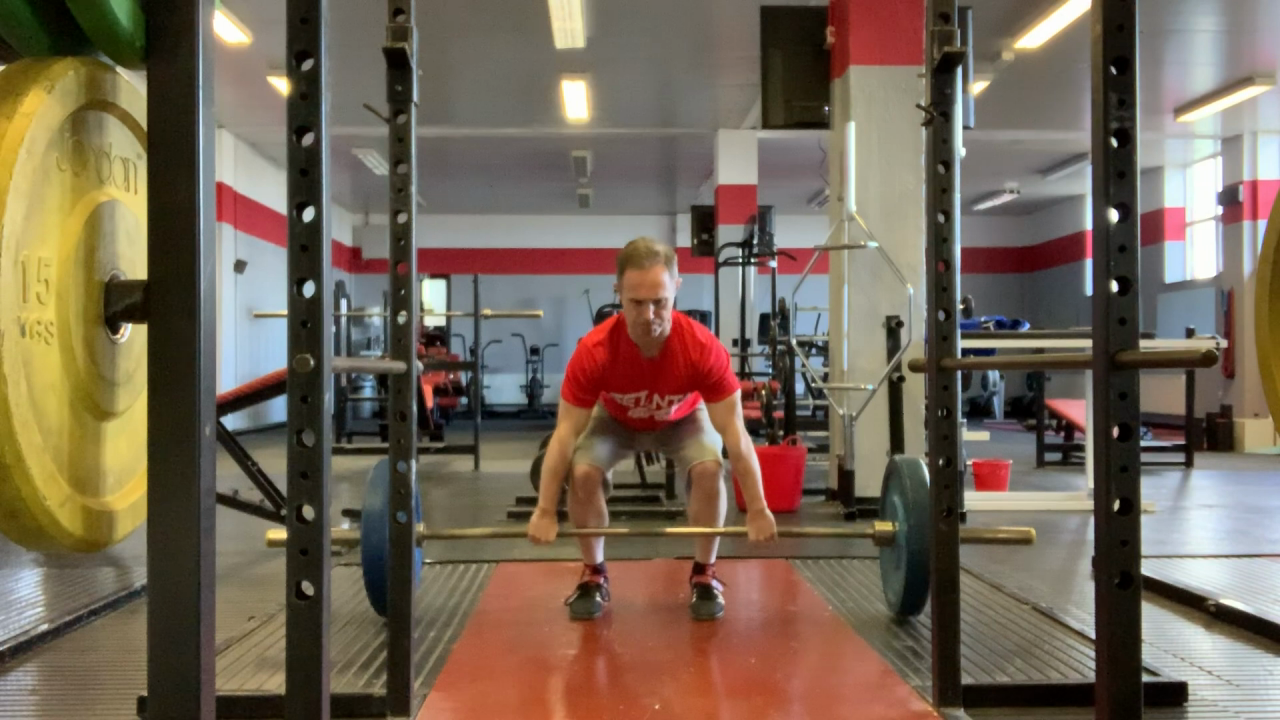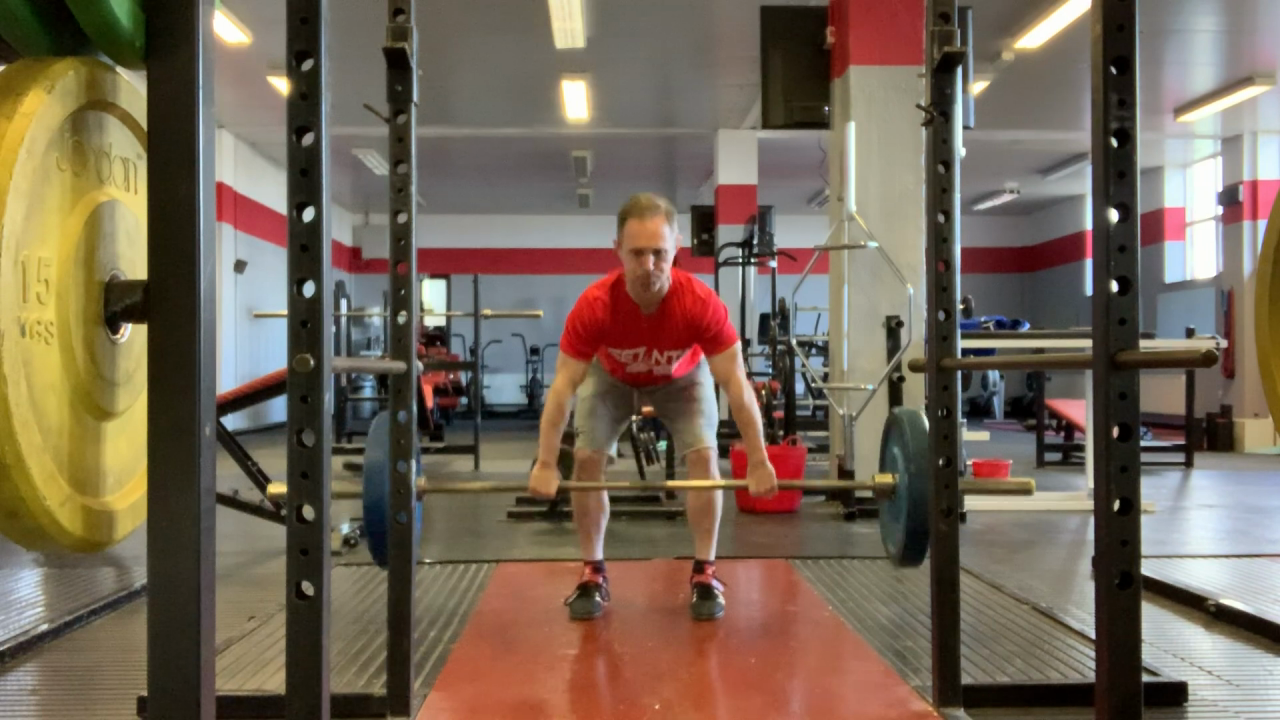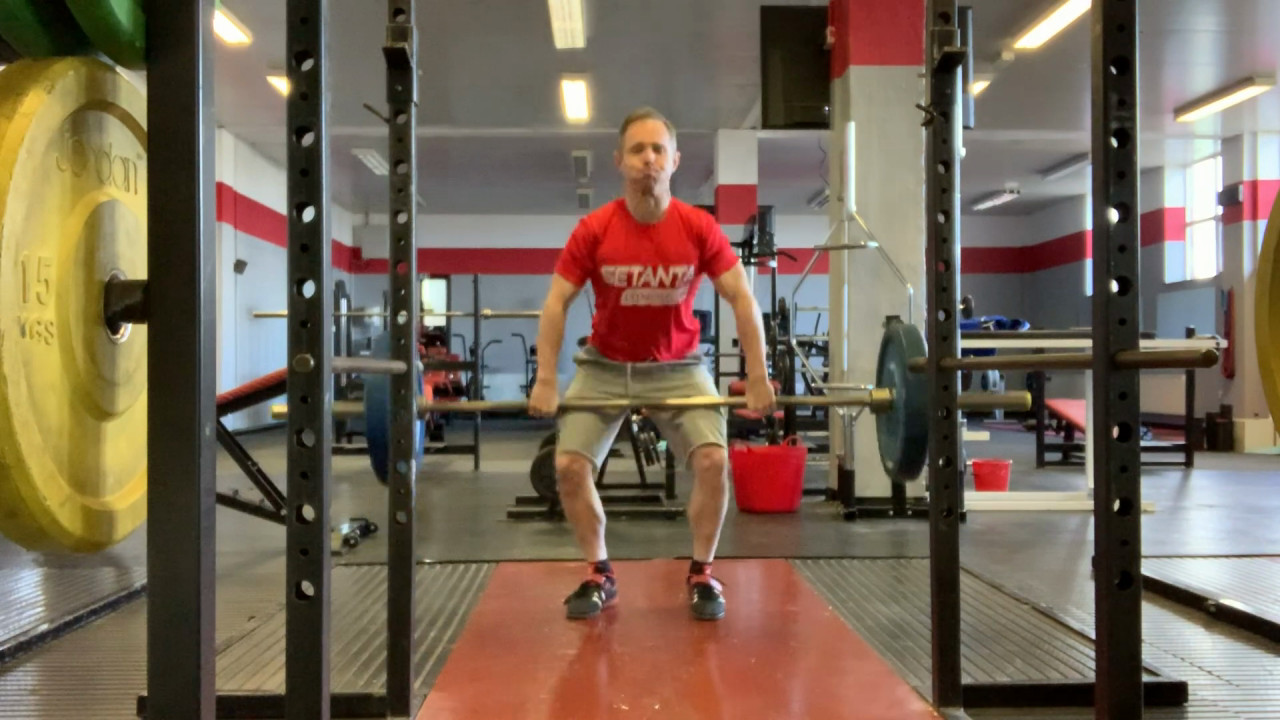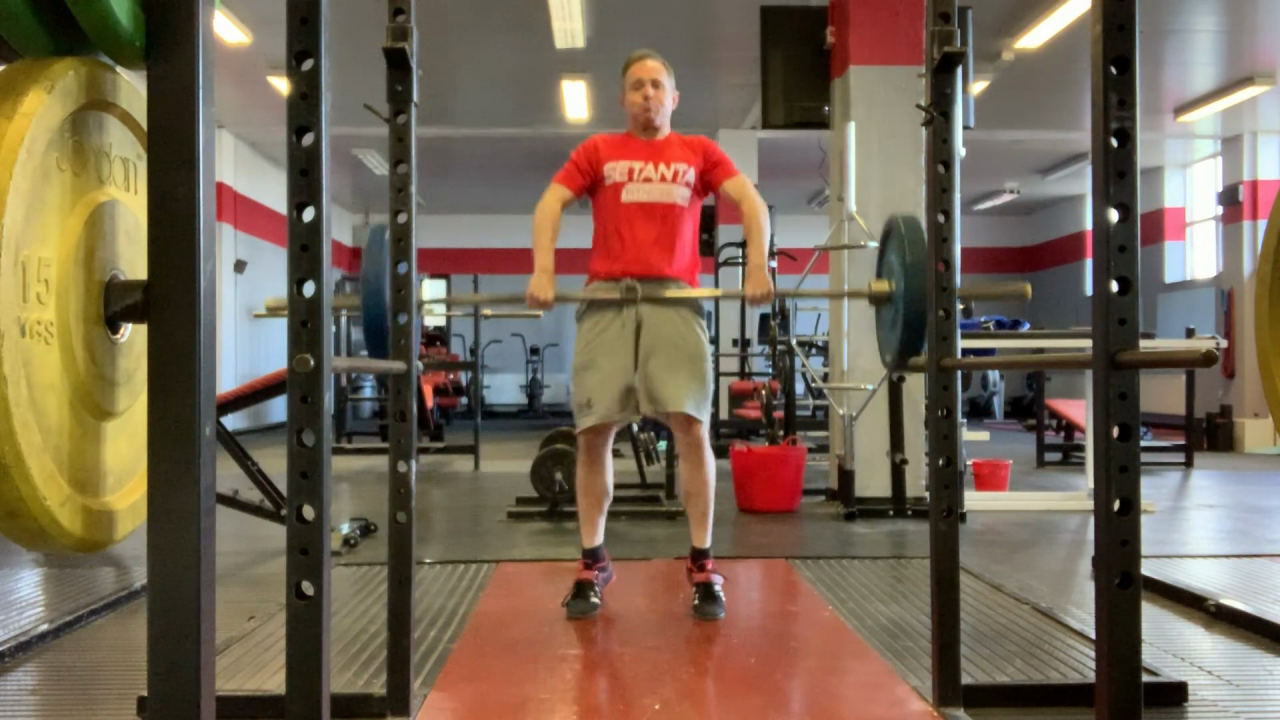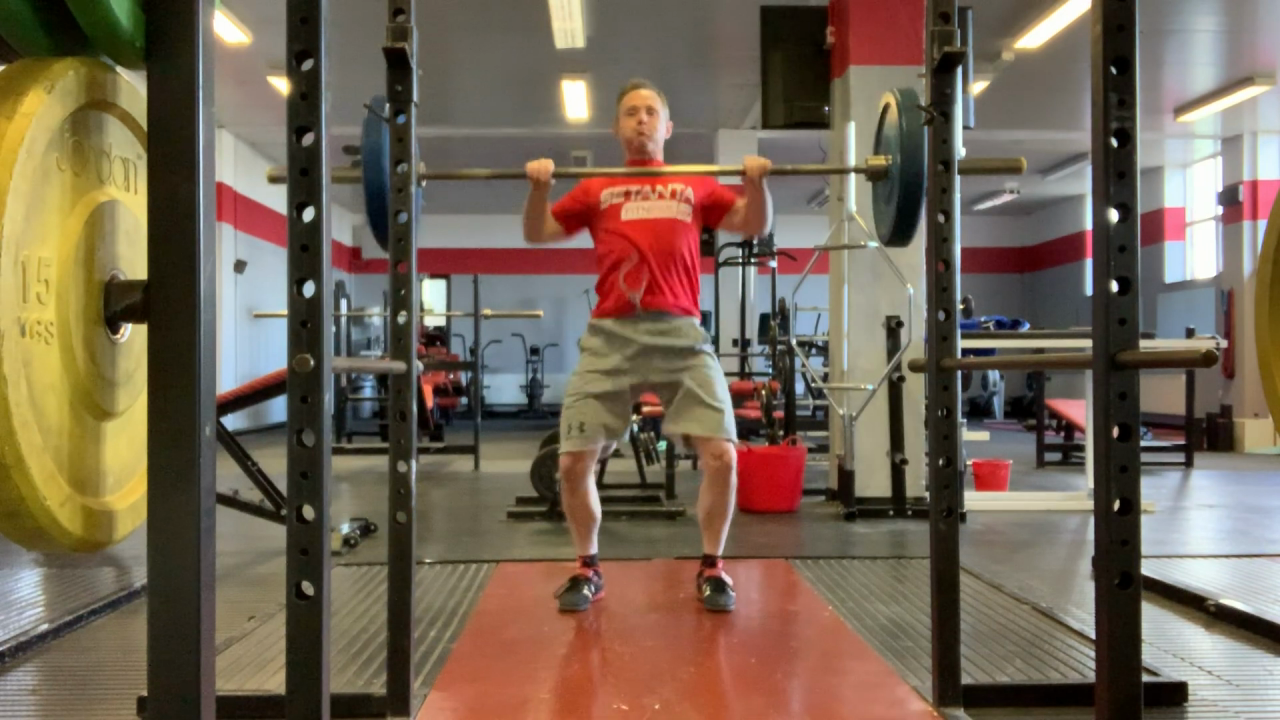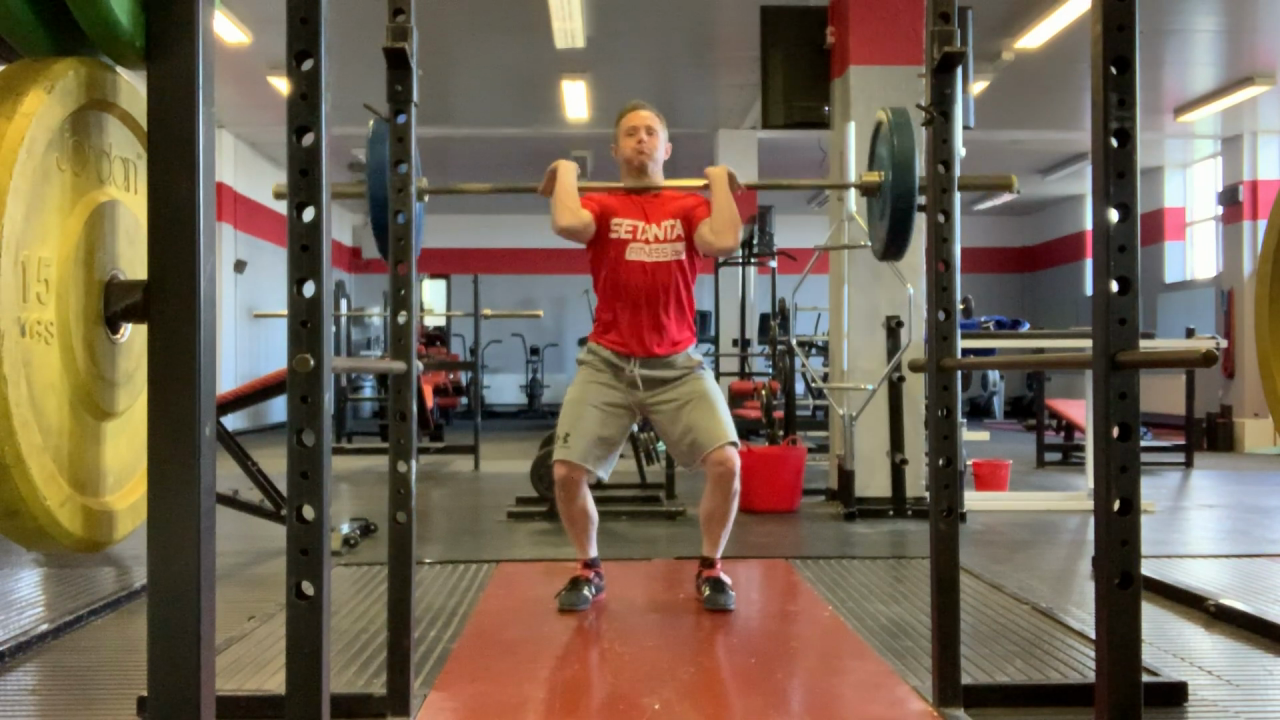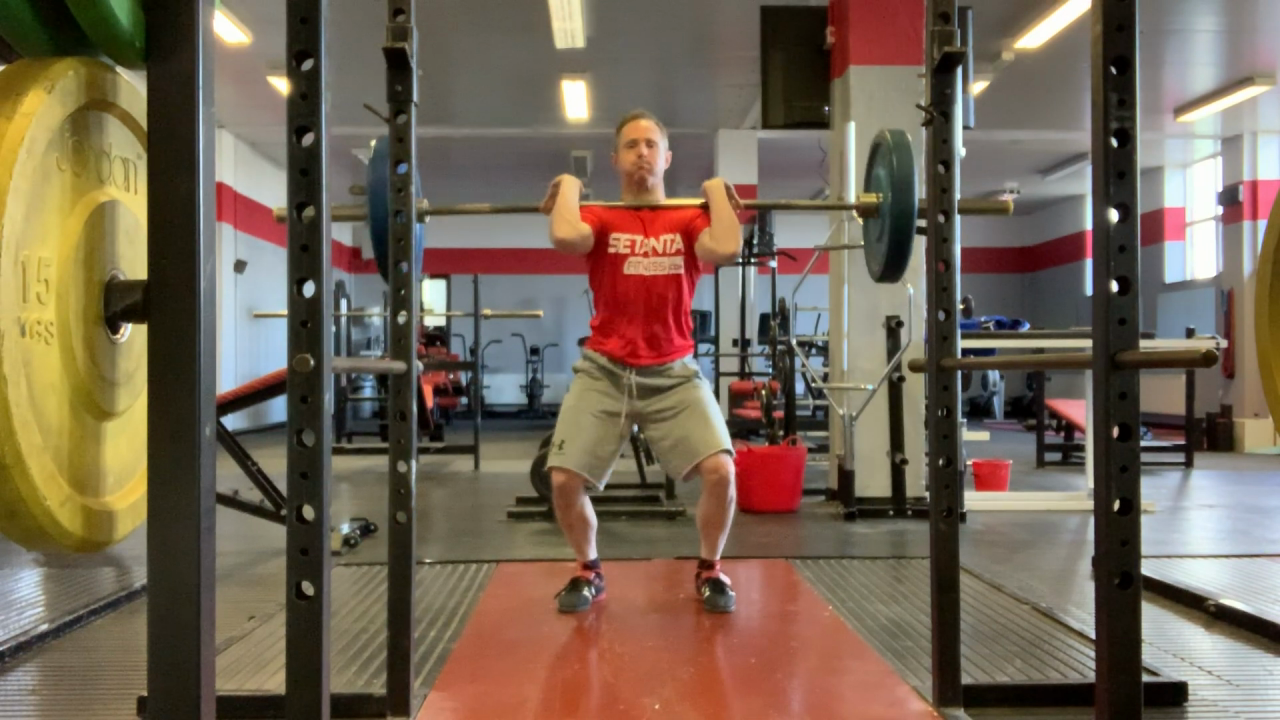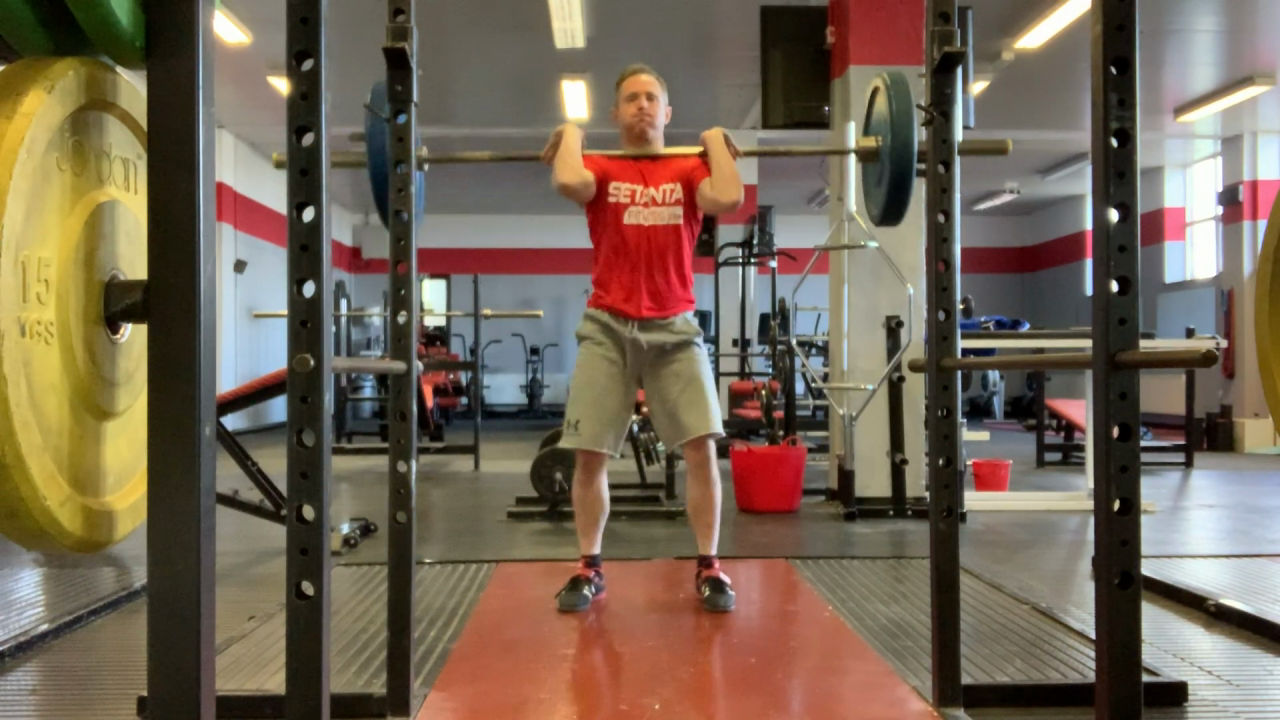
dt=0.2s
person 1, frame 1
left shoulder: (703, 349)
right shoulder: (594, 351)
left elbow: (734, 434)
right elbow: (566, 433)
left wrist: (757, 509)
right wrist: (545, 511)
left hip: (682, 420)
right hip: (613, 420)
left knee: (708, 468)
right knee: (583, 472)
left ankle: (704, 575)
right ankle: (593, 576)
person 1, frame 2
left shoulder: (700, 303)
right shoulder: (594, 305)
left elbow: (736, 385)
right elbow: (564, 385)
left wrist: (758, 462)
right wrist: (545, 464)
left hip: (682, 378)
right hip: (612, 378)
left knee: (703, 456)
right knee: (587, 458)
left ankle: (704, 573)
right ankle: (593, 574)
person 1, frame 3
left shoulder: (698, 227)
right shoulder: (594, 229)
left elbow: (741, 297)
right elbow: (557, 303)
left wrist: (758, 376)
right wrist: (545, 380)
left hip: (678, 363)
right hip: (604, 364)
left knee: (712, 460)
right knee: (569, 465)
left ankle: (702, 574)
right ankle: (598, 575)
person 1, frame 4
left shoulder: (699, 152)
right shoulder: (598, 150)
left elbow: (751, 203)
right elbow: (550, 204)
left wrist: (757, 267)
right wrist: (543, 271)
left hip: (675, 304)
right hip: (606, 305)
left knee: (691, 432)
right knee: (593, 437)
left ankle: (702, 566)
right ankle: (593, 563)
person 1, frame 5
left shoulder: (695, 185)
right shoulder: (597, 188)
left elbow: (755, 226)
right elbow: (538, 233)
left wrist: (756, 185)
right wrist: (536, 191)
left hip: (681, 333)
right hip: (611, 335)
left knee: (720, 455)
right knee: (574, 461)
left ankle: (711, 568)
right ankle: (588, 568)
person 1, frame 6
left shoulder: (694, 206)
right shoulder: (598, 206)
left elbow: (724, 242)
right elbow: (566, 223)
left wrist: (720, 188)
right wrist: (565, 177)
left hip: (677, 363)
right hip: (607, 362)
left knee: (725, 462)
right knee: (566, 472)
left ankle: (710, 568)
right ankle: (589, 569)
person 1, frame 7
left shoulder: (691, 220)
right shoulder: (598, 219)
left elbow: (727, 250)
right elbow: (564, 238)
left wrist: (718, 197)
right wrist: (568, 191)
left hip: (673, 373)
right hip: (603, 371)
left knee: (720, 470)
right knee: (562, 479)
left ankle: (709, 570)
right ankle: (588, 570)
person 1, frame 8
left shoulder: (691, 170)
right shoulder: (599, 169)
left elbow: (729, 201)
right elbow: (568, 183)
left wrist: (717, 145)
right wrist: (569, 139)
left hip: (674, 330)
right hip: (607, 330)
left knee: (701, 448)
right knee: (588, 454)
left ankle: (708, 567)
right ankle: (590, 567)
